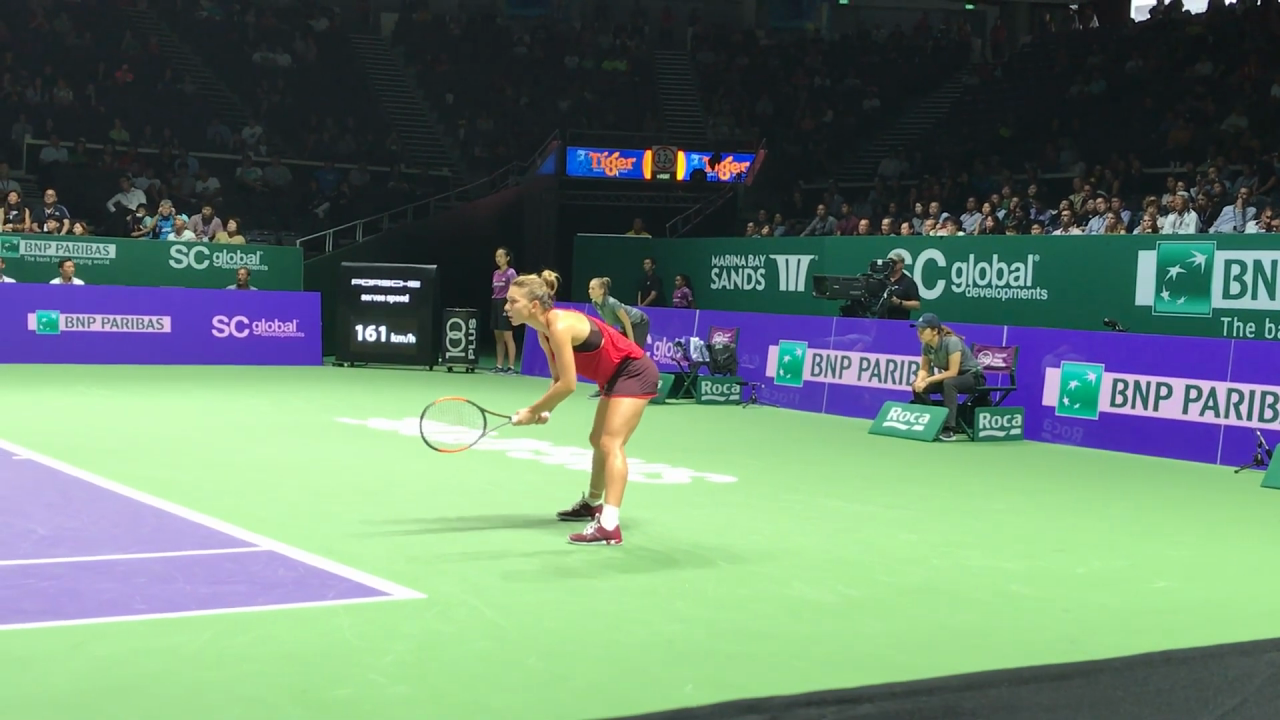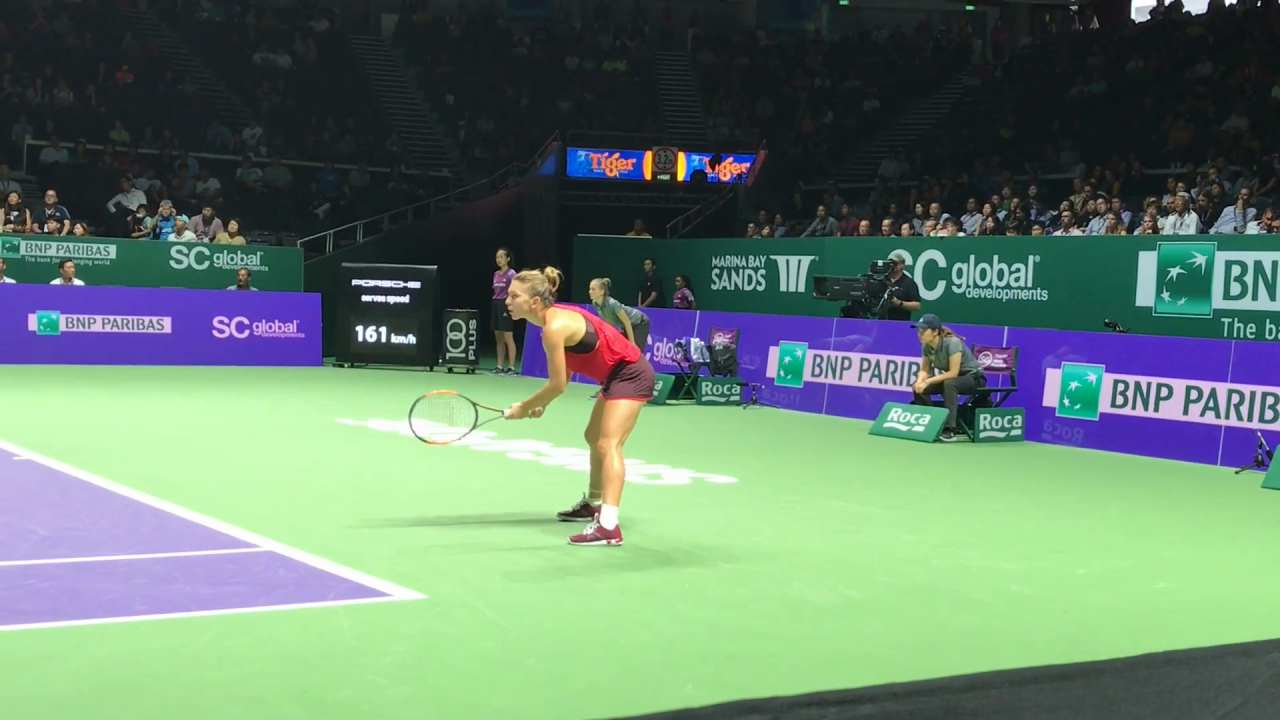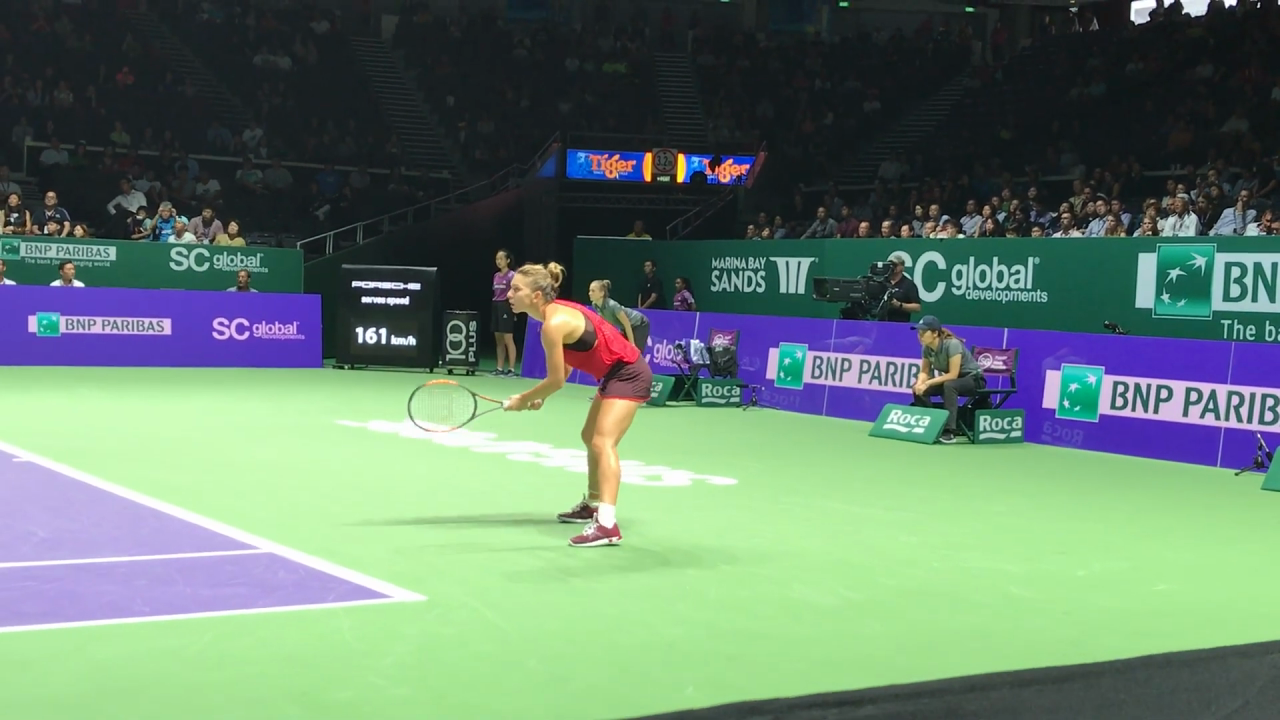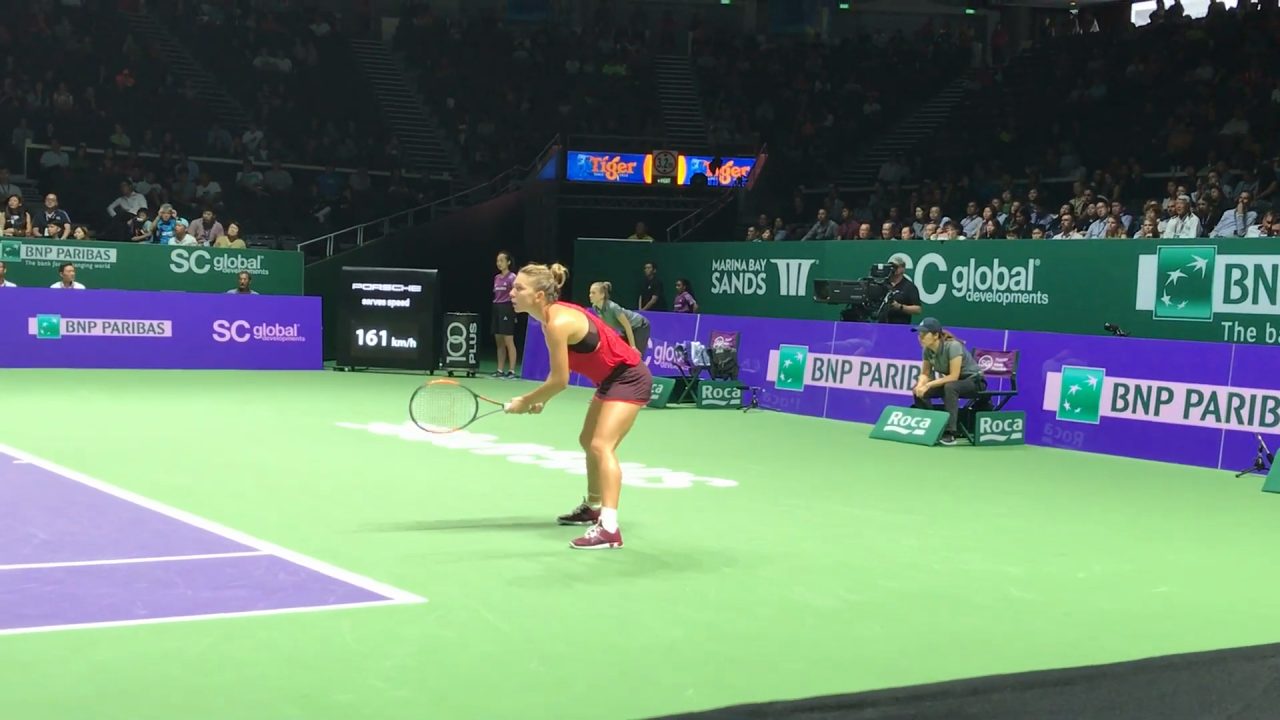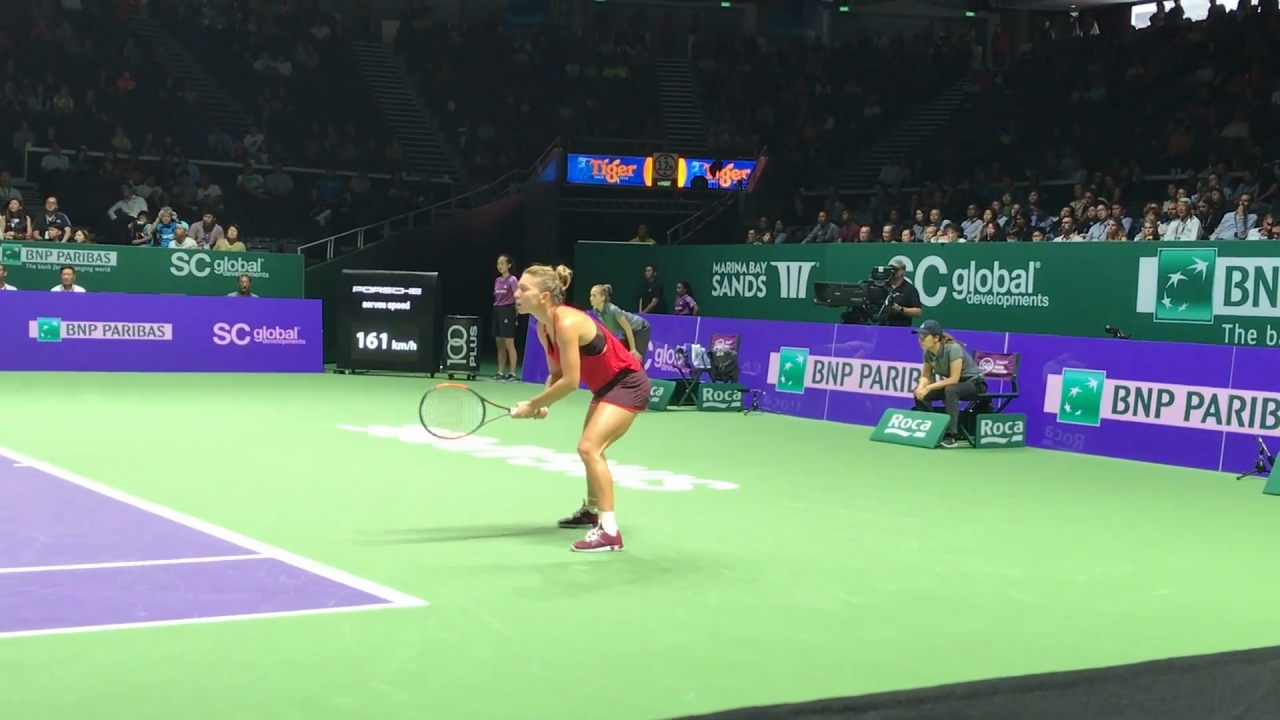
dt=0.2s
person 1, frame 1
left shoulder: (560, 326)
right shoulder: (544, 333)
left elbow: (568, 384)
right elbow: (559, 379)
left wrist: (533, 410)
right wrist: (545, 410)
left hip: (635, 372)
right hip: (616, 376)
left knee: (610, 444)
right knee: (598, 441)
left ankle: (609, 525)
right ankle: (592, 503)
person 1, frame 2
left shoulder: (555, 326)
right shoulder: (552, 321)
left elbow: (558, 385)
right elbow: (561, 377)
left wrist: (524, 407)
right wrist: (539, 405)
left hip: (631, 374)
right hip: (618, 374)
left knee: (608, 445)
right knee: (594, 438)
left ankle: (608, 525)
right ankle: (592, 504)
person 1, frame 3
left shoulder: (553, 324)
right shoulder: (555, 315)
left elbow: (556, 380)
right elbow: (563, 370)
left wrist: (523, 399)
right wrist: (538, 398)
left hip: (628, 373)
right hip: (617, 373)
left knee: (603, 443)
right knee: (590, 437)
left ankle: (607, 524)
right ankle: (592, 504)
person 1, frame 4
left shoulder: (558, 323)
right shoulder: (553, 317)
left elbow: (560, 381)
right elbow: (561, 372)
left wrist: (525, 401)
right wrist: (540, 400)
left hip: (628, 377)
right hip: (613, 378)
left knee: (602, 445)
right knee: (588, 440)
left ankle: (609, 528)
right ankle: (592, 507)
person 1, frame 5
left shoulder: (566, 323)
right shoulder: (544, 327)
left elbow: (571, 381)
right elbow: (557, 374)
left wrist: (533, 404)
right wrist: (543, 403)
left hip: (628, 383)
right hip: (609, 385)
left knee: (589, 448)
right knee: (591, 447)
left ankle: (609, 531)
right ankle: (591, 510)
